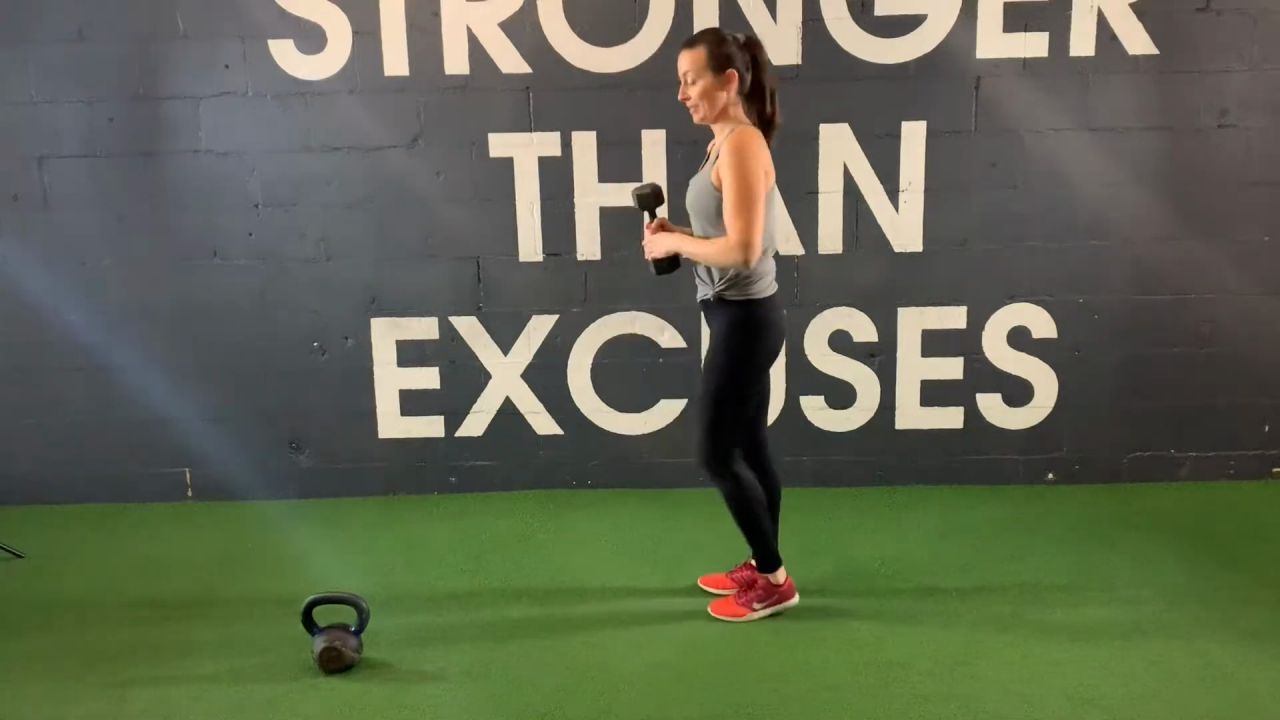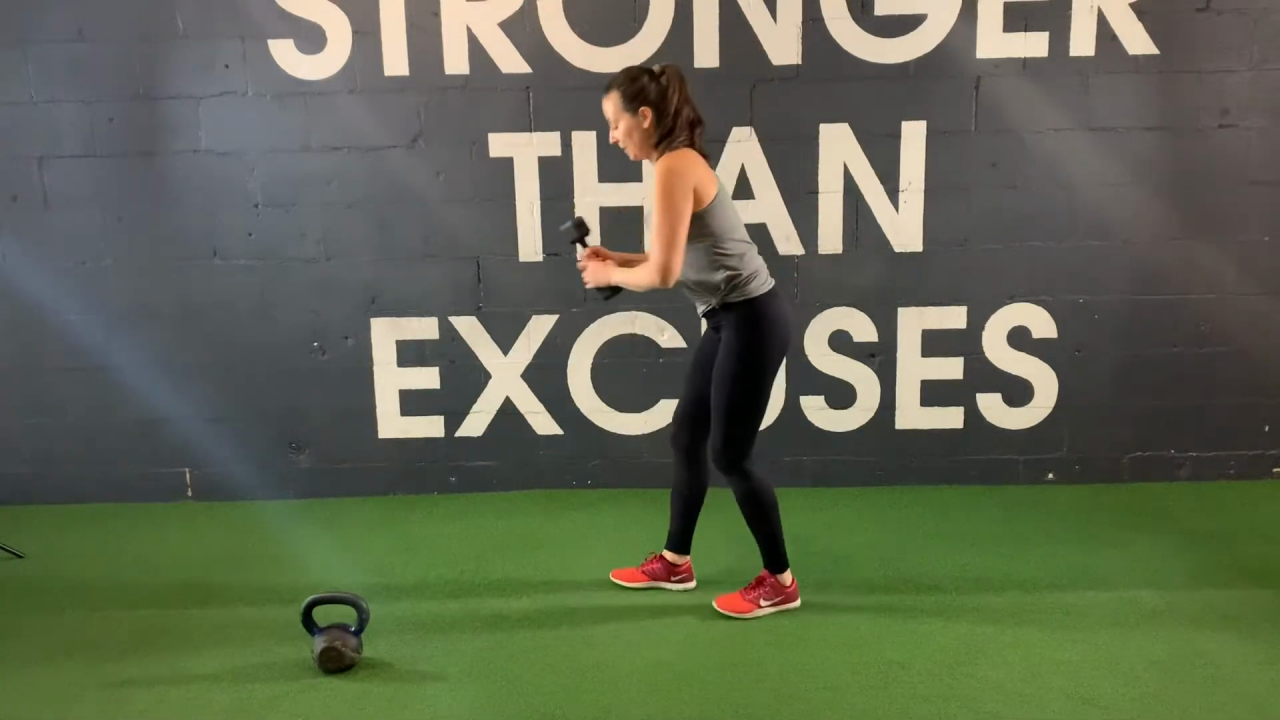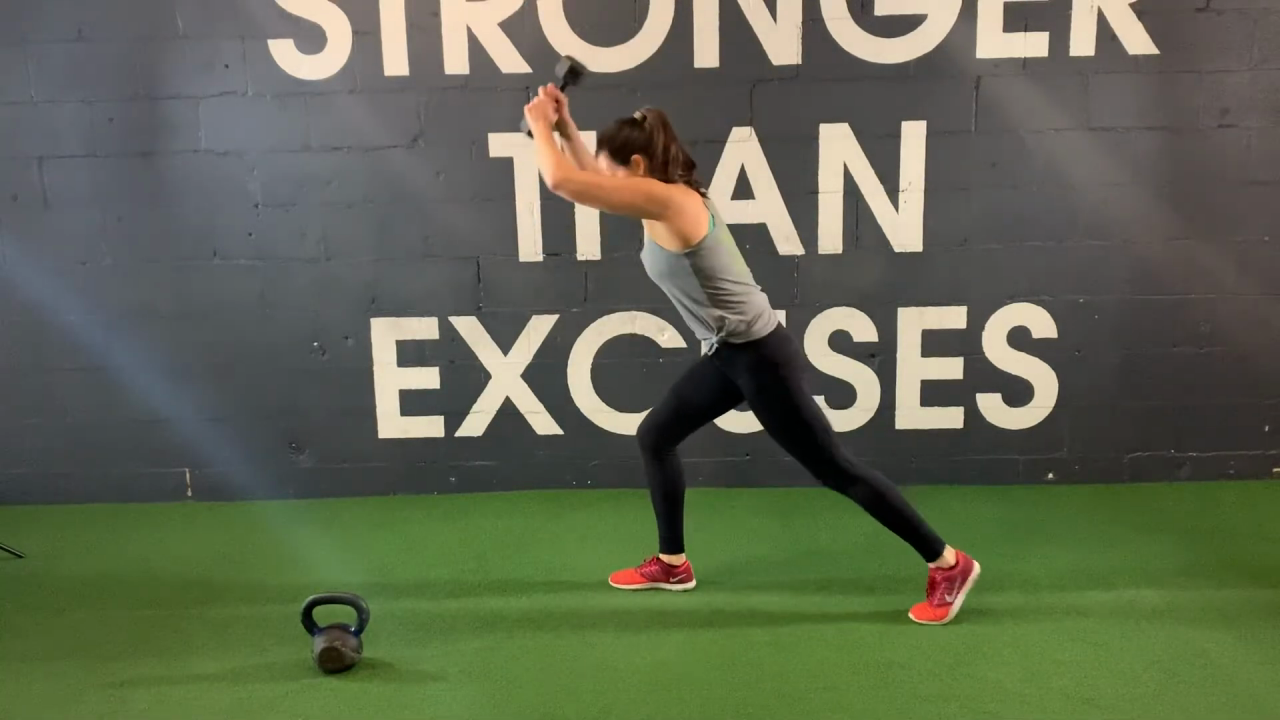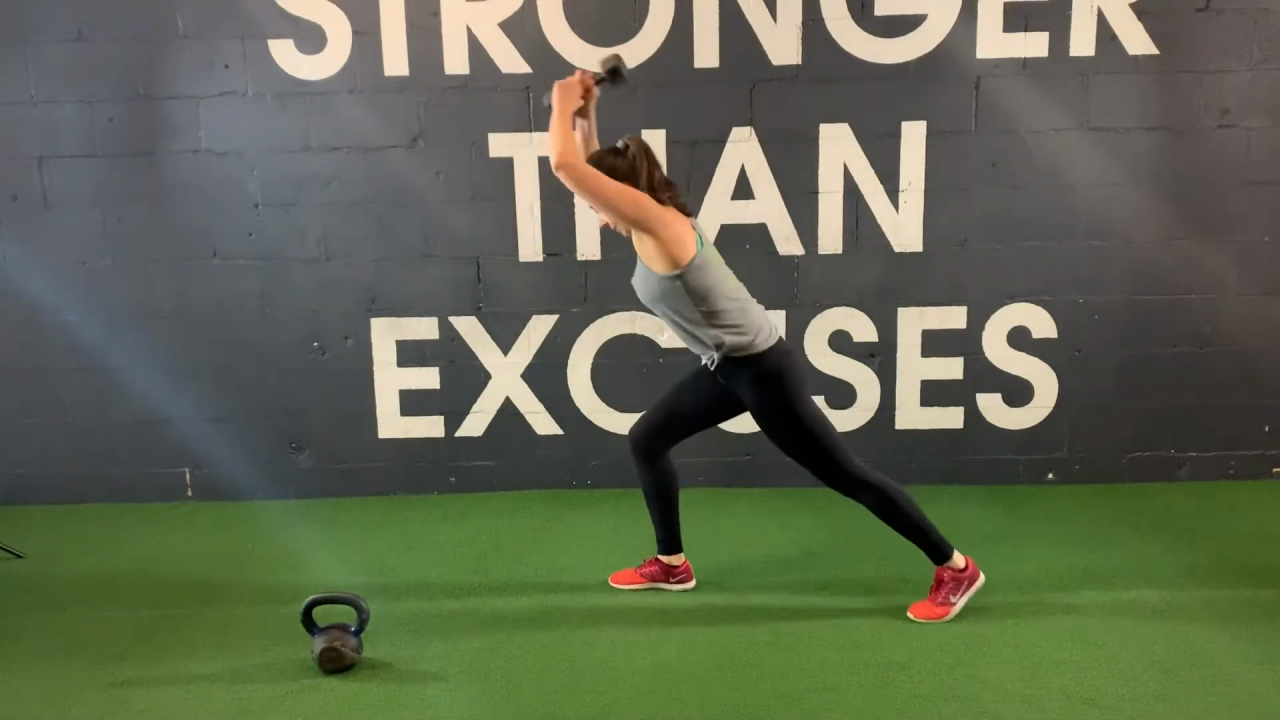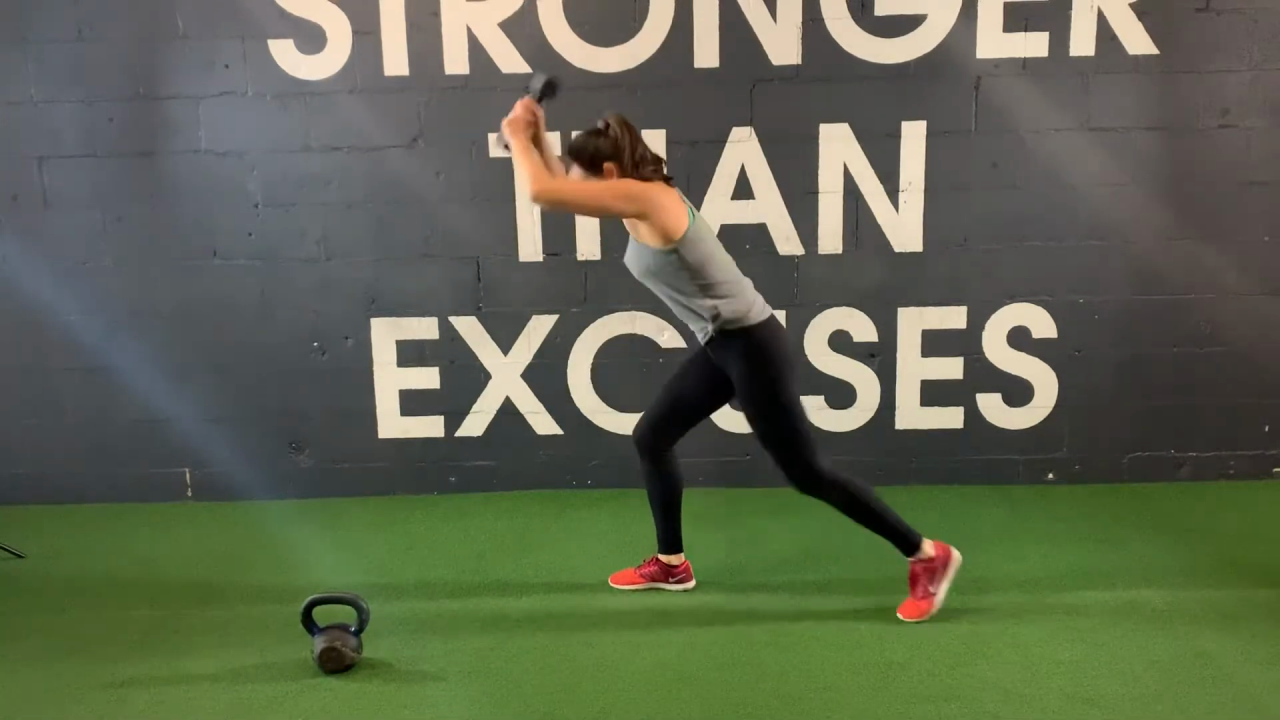
dt=1s
person 1, frame 1
left shoulder: (744, 145)
right shoulder: (723, 143)
left elbow: (743, 250)
left wrist: (676, 243)
right wrist: (676, 236)
left hip: (744, 318)
right hip: (738, 315)
left knee: (718, 456)
right knee: (747, 447)
left ankle: (773, 579)
right ankle: (765, 567)
person 1, frame 2
left shoulder: (673, 170)
right shoulder: (680, 163)
left elbow: (664, 275)
right elbow: (682, 258)
left wrist: (612, 276)
right wrist: (618, 260)
left hip: (751, 319)
right hip: (730, 320)
left knee: (729, 455)
right knee: (687, 437)
left ankle: (779, 581)
right ankle: (674, 562)
person 1, frame 3
left shoulder: (665, 199)
right shoulder: (671, 197)
left elbow: (562, 182)
right elbow: (589, 180)
left wrist: (538, 125)
right wrist: (563, 125)
left hip: (760, 356)
right hip: (730, 353)
left knee: (835, 469)
right knee: (654, 437)
left ankle: (949, 564)
right ankle: (671, 563)
person 1, frame 4
left shoulder: (655, 221)
right shoulder: (657, 218)
left elbow: (565, 166)
right elbow: (588, 174)
left wrist: (562, 108)
right wrist: (583, 113)
left hip: (762, 369)
right hip: (731, 365)
left knee: (843, 474)
right knee: (646, 439)
left ankle: (956, 570)
right ankle: (670, 564)
person 1, frame 5
left shoulder: (645, 197)
right shoulder: (646, 200)
left elbow: (547, 191)
right elbow: (559, 188)
left wrist: (518, 138)
right wrist: (534, 136)
left hip: (751, 346)
right hip: (723, 344)
left knee: (806, 472)
right knee: (650, 436)
left ankle: (929, 558)
right ankle: (671, 562)
